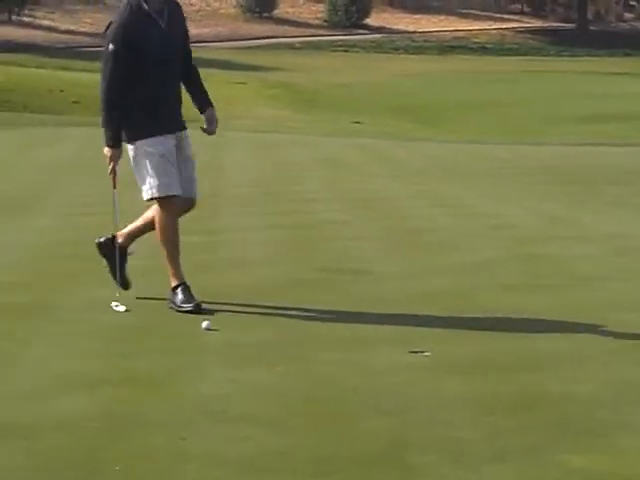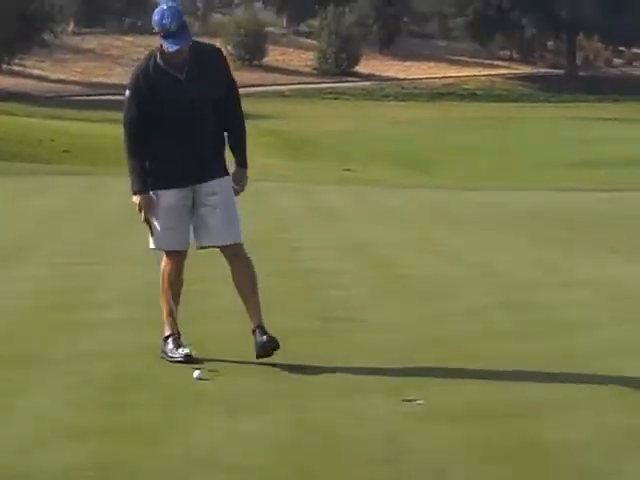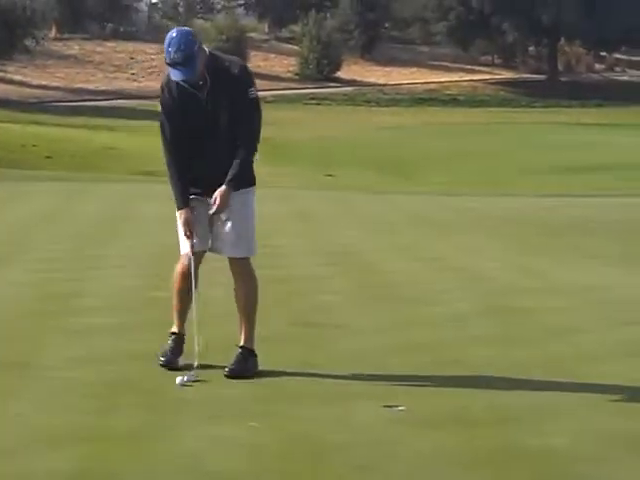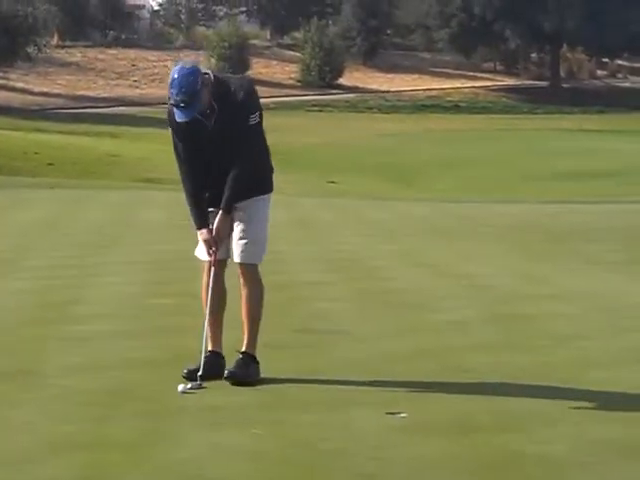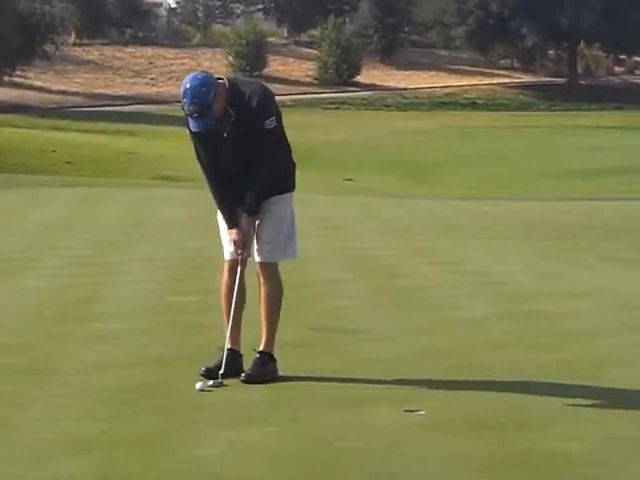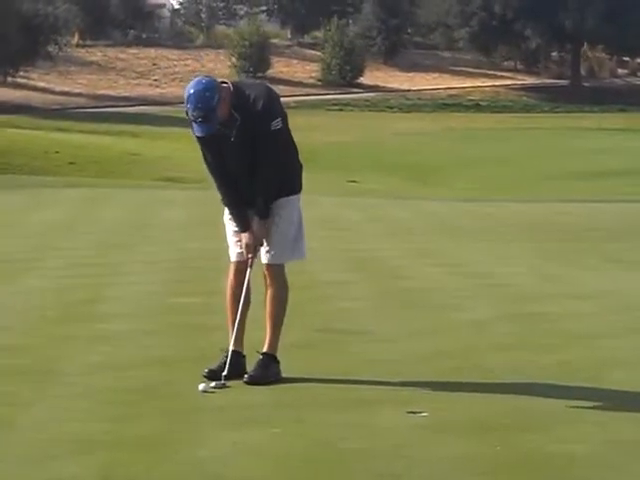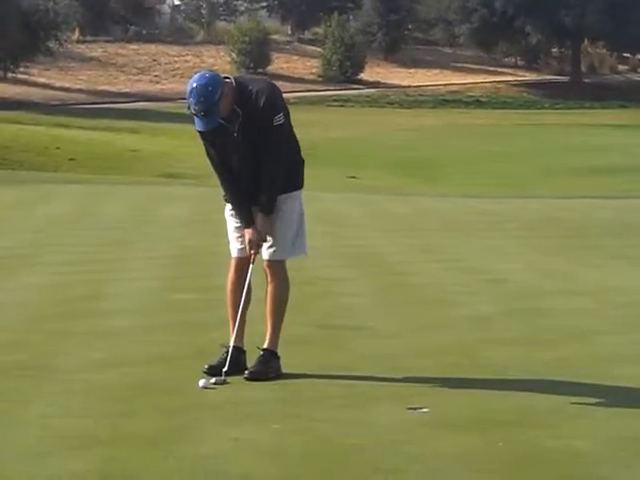
dt=0.4s
person 1, frame 1
right shoulder: (124, 26)
right elbow: (111, 88)
left wrist: (205, 105)
right wrist: (112, 141)
left hip: (174, 125)
right hip: (144, 130)
left knee: (183, 203)
right knee: (167, 202)
left ankle: (117, 243)
right ankle: (177, 284)
person 1, frame 2
left shoulder: (213, 59)
right shoulder: (144, 76)
left elbow: (232, 112)
right elbow: (134, 135)
left wrist: (240, 163)
right wrist: (139, 188)
left hip: (214, 174)
right hip: (166, 181)
left knee: (233, 249)
right knee: (174, 255)
left ankle: (259, 328)
right ankle: (170, 335)
person 1, frame 3
left shoulder: (236, 74)
right shoulder: (170, 89)
left elbow: (249, 136)
right elbow: (173, 149)
left wrist: (229, 186)
right wrist: (181, 202)
left hip: (233, 184)
right hip: (192, 187)
left knee: (239, 261)
right knee: (189, 259)
left ankle: (247, 349)
right ankle: (177, 335)
person 1, frame 4
left shoulder: (242, 95)
right shoulder: (178, 111)
left elbow: (245, 160)
right elbow: (188, 169)
left wrist: (226, 213)
right wrist: (201, 222)
left hip: (248, 191)
right hip: (209, 195)
left knee: (247, 267)
right knee: (211, 267)
left ankle: (248, 356)
right ankle: (213, 353)
person 1, frame 5
left shoulder: (257, 99)
right shoulder: (197, 115)
left elbow: (265, 162)
right elbow: (212, 172)
left wrist: (250, 213)
right wrist: (231, 221)
left hip: (271, 190)
right hip: (231, 195)
left knee: (266, 266)
right knee: (232, 266)
left ankle: (266, 355)
right ankle: (232, 352)
person 1, frame 6
left shoulder: (263, 102)
right shoulder: (202, 118)
left elbow: (272, 164)
right elbow: (220, 175)
left wrist: (261, 216)
right wrist: (243, 224)
left hip: (277, 192)
right hip: (238, 196)
left knee: (273, 268)
right knee: (237, 268)
left ankle: (270, 357)
right ankle: (235, 354)
person 1, frame 7
left shoulder: (265, 97)
right shoulder: (205, 113)
left elbow: (276, 159)
right elbow: (223, 170)
left wrist: (265, 211)
right wrist: (247, 220)
left hip: (279, 188)
right hip: (239, 192)
left knee: (274, 264)
right knee: (238, 264)
left ankle: (270, 353)
right ankle: (235, 350)
